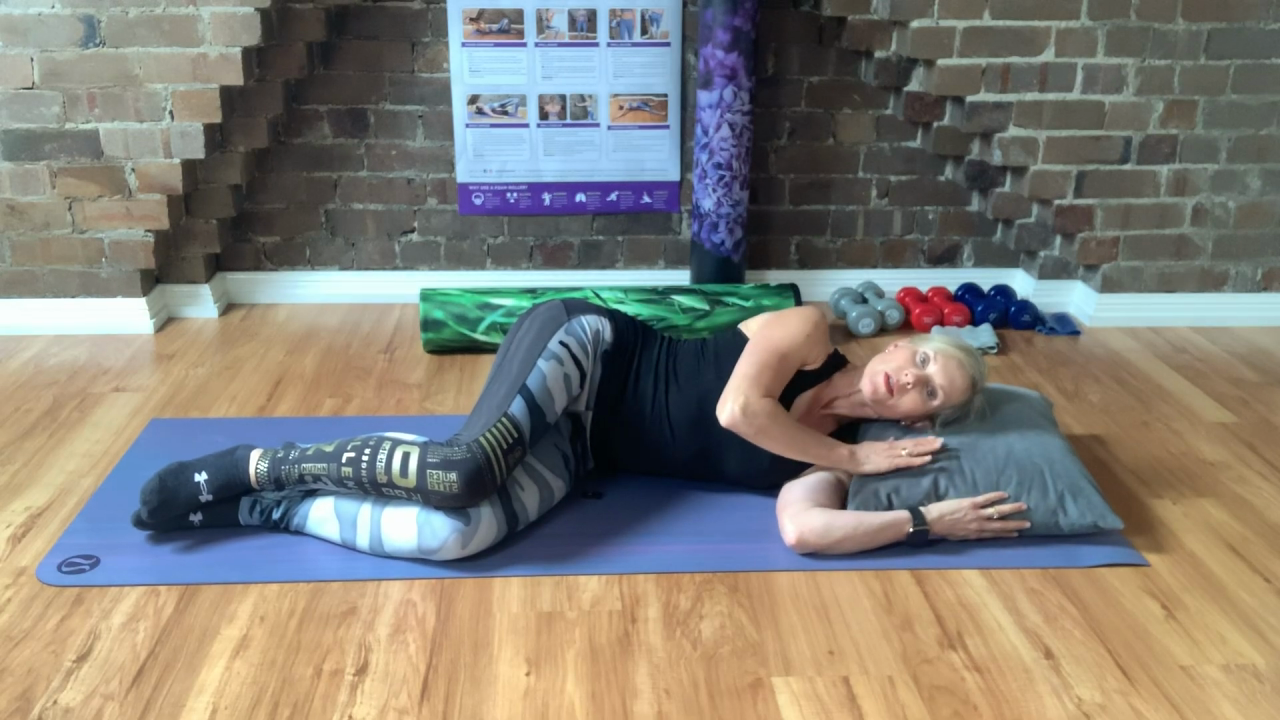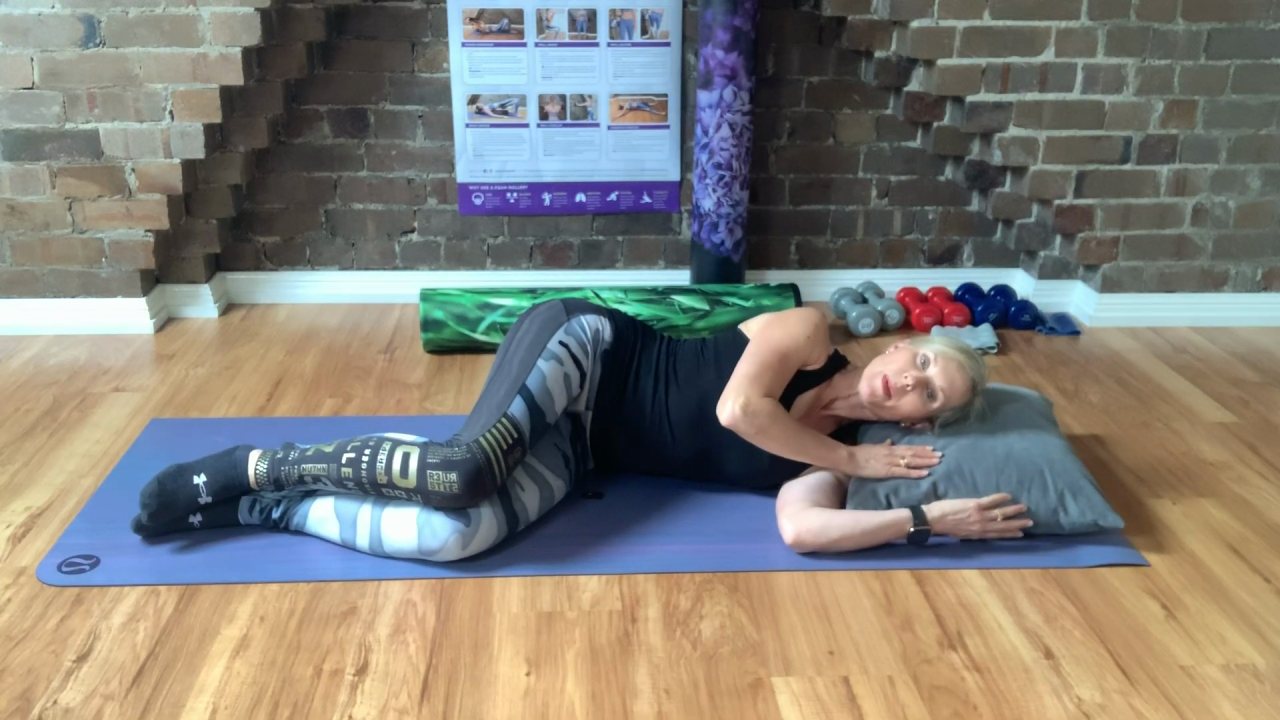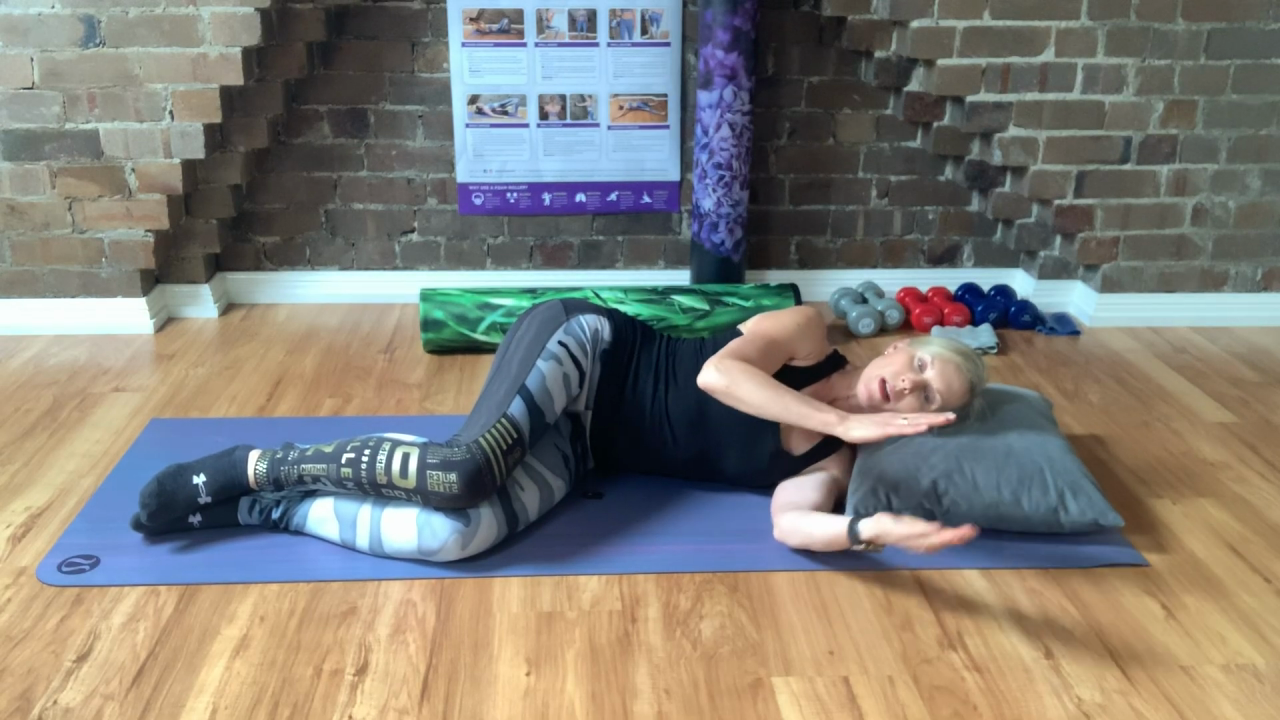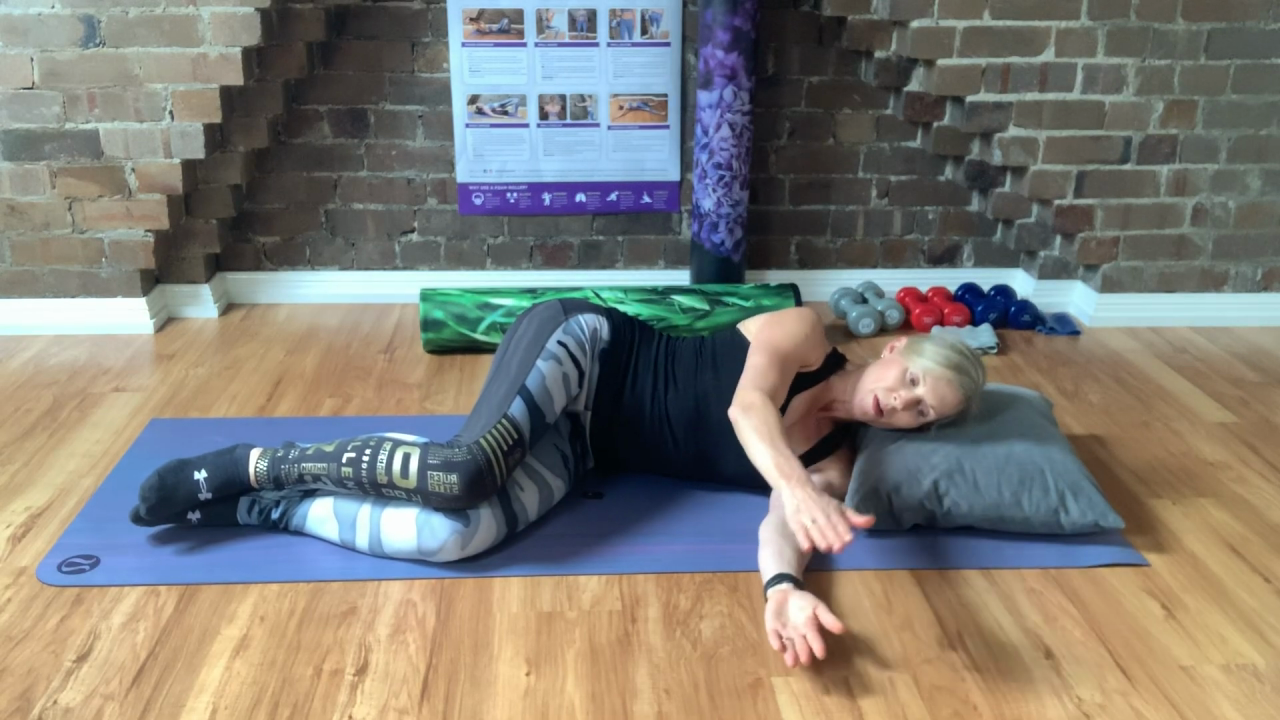
dt=0.4s
person 1, frame 1
left shoulder: (828, 454)
right shoulder: (810, 330)
left elbow: (803, 530)
right elbow: (735, 407)
left wrist: (929, 519)
right wrist: (857, 456)
left hip: (584, 450)
right hip: (581, 347)
left knee: (461, 531)
right knee: (463, 472)
left ankle: (263, 506)
right ankle: (251, 464)
person 1, frame 2
left shoulder: (830, 452)
right shoulder: (811, 333)
left elbow: (803, 530)
right elbow: (737, 408)
left wrist: (930, 518)
right wrist: (857, 459)
left hip: (583, 448)
right hip: (581, 346)
left knee: (460, 533)
right knee: (464, 473)
left ankle: (262, 506)
right ankle: (247, 466)
person 1, frame 3
left shoulder: (829, 460)
right shoulder: (810, 334)
left elbow: (793, 526)
right elbow: (718, 373)
left wrist: (874, 531)
right wrist: (841, 420)
left hip: (580, 451)
right hip: (581, 350)
left knee: (458, 534)
right knee: (462, 474)
left ankle: (263, 507)
right ankle: (248, 466)
person 1, frame 4
left shoulder: (838, 458)
right shoulder: (808, 333)
left elbow: (779, 522)
right elbow: (746, 405)
left wrist: (782, 589)
right wrist: (802, 487)
left hip: (581, 448)
right hip: (580, 346)
left knee: (461, 530)
right knee: (463, 470)
left ankle: (259, 505)
right ankle: (252, 463)
